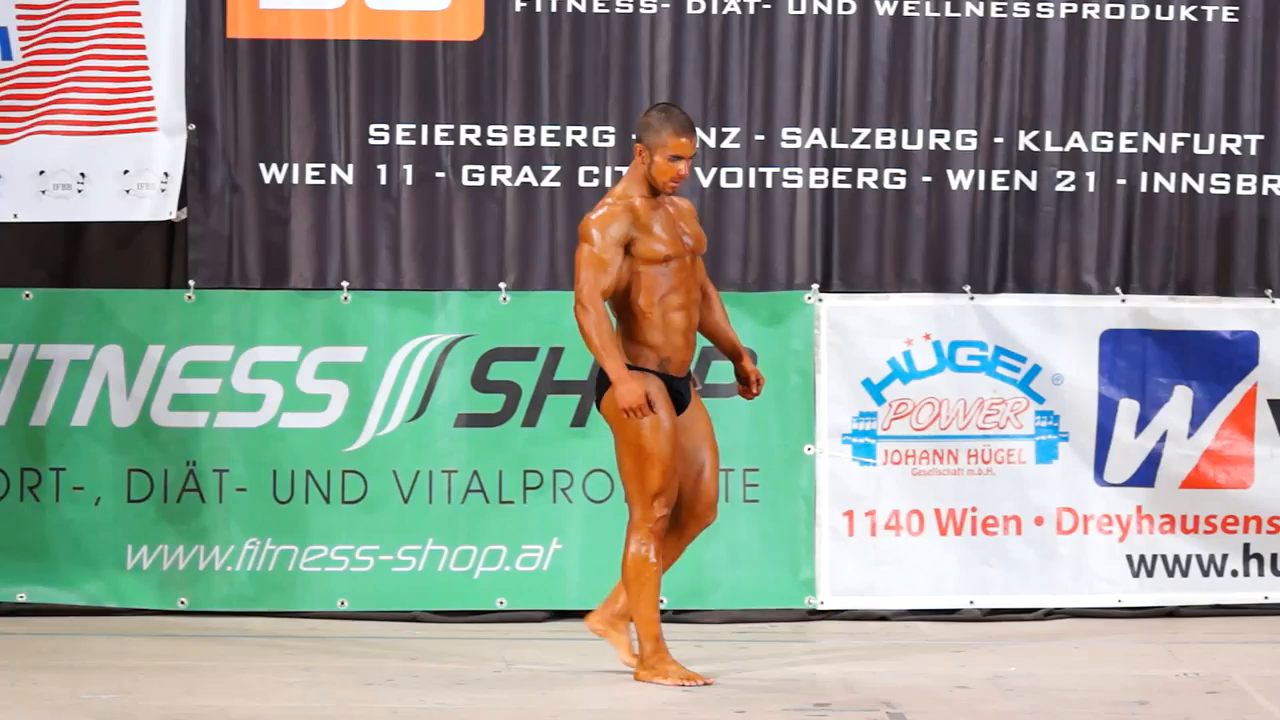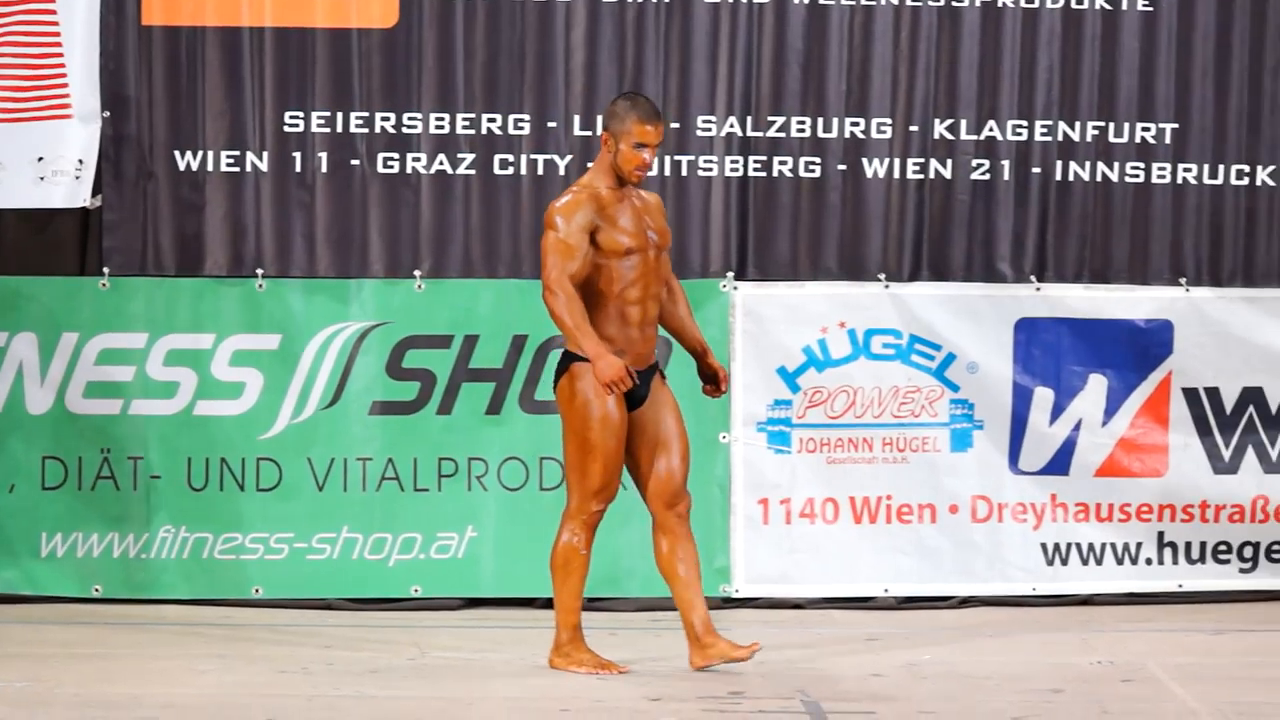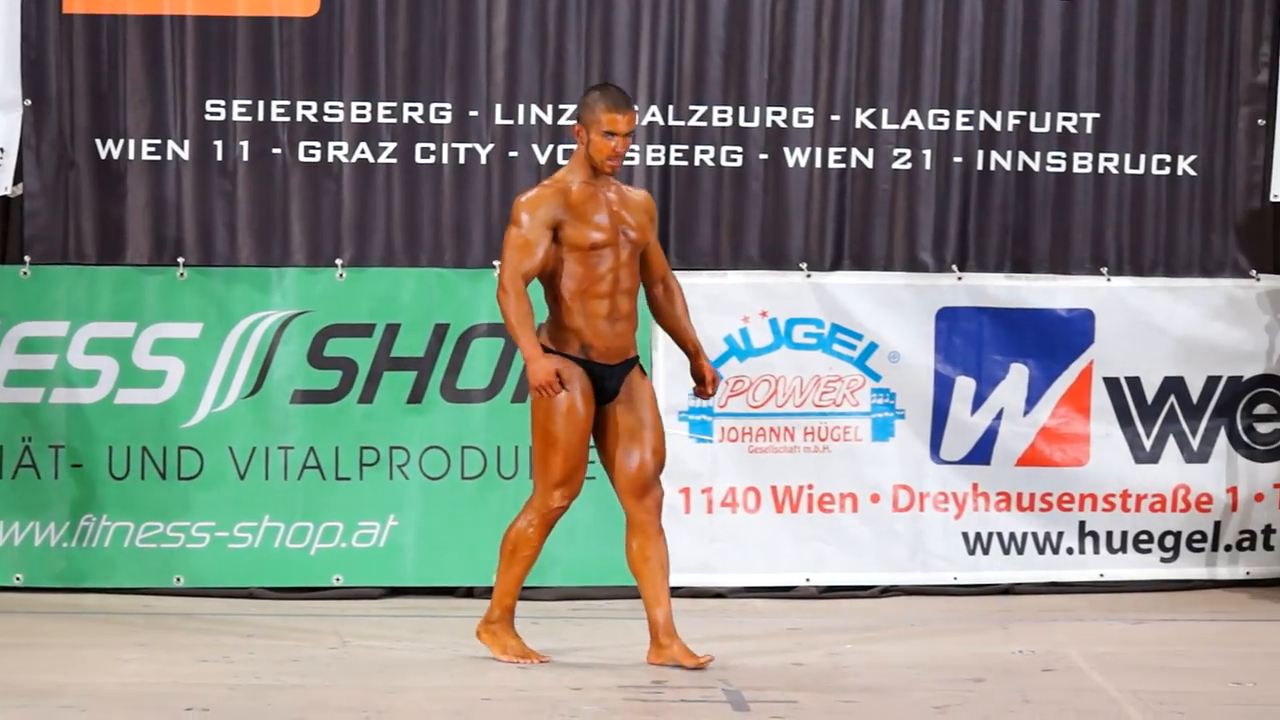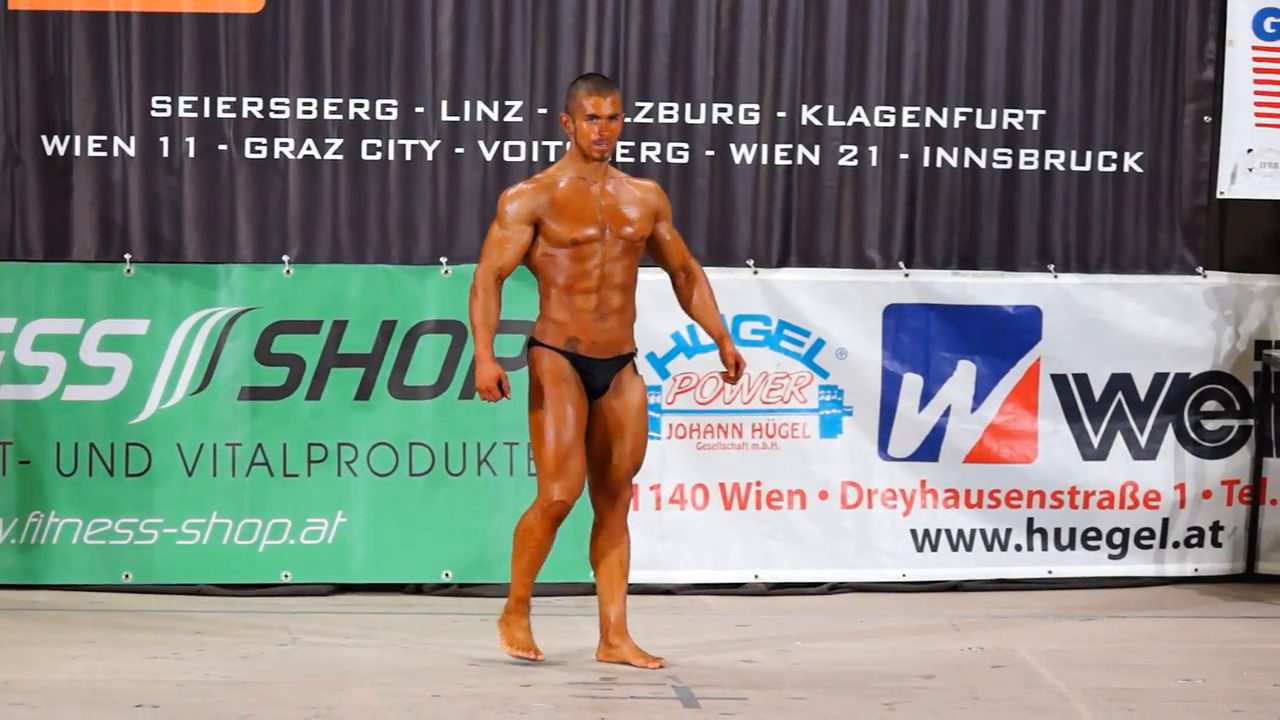
dt=0.2s
person 1, frame 1
left shoulder: (682, 211)
right shoulder: (609, 219)
right elbow: (589, 302)
left wrist: (738, 354)
right wrist: (621, 374)
left hip: (680, 383)
right hip: (635, 386)
left knee: (699, 509)
right knee: (652, 515)
left ankle: (614, 611)
right ankle: (648, 654)
person 1, frame 2
left shoulder: (650, 206)
right shoulder: (574, 208)
right elbow: (557, 286)
left wrist: (702, 352)
right wrist: (597, 353)
left hip: (648, 377)
right hip: (592, 376)
left knee: (674, 506)
right knee: (588, 509)
left ankle: (703, 638)
right ankle: (566, 643)
person 1, frame 3
left shoulder: (637, 202)
right shoulder: (544, 202)
left elbow: (660, 281)
right elbow: (512, 282)
left wrist: (696, 351)
right wrist: (530, 353)
left hip: (627, 371)
right hip: (567, 367)
left knee: (646, 503)
right knee: (553, 501)
left ankle: (663, 636)
right ankle: (497, 622)
person 1, frame 4
left shoulder: (644, 196)
right shoulder: (530, 197)
left elbow: (683, 268)
right elbow: (489, 275)
left wrist: (722, 338)
right wrist: (484, 356)
left hip: (621, 367)
right hip: (558, 360)
left knee: (615, 503)
right knee: (558, 496)
left ankle: (614, 634)
right ankle: (516, 610)
